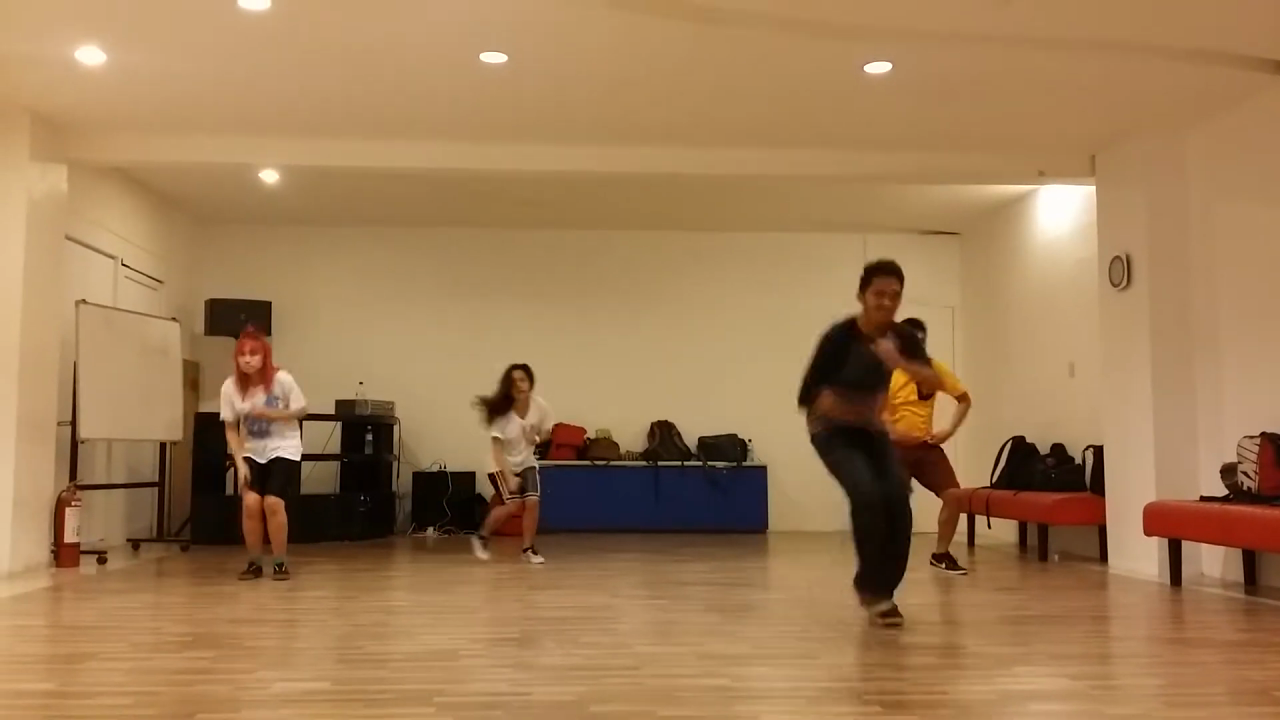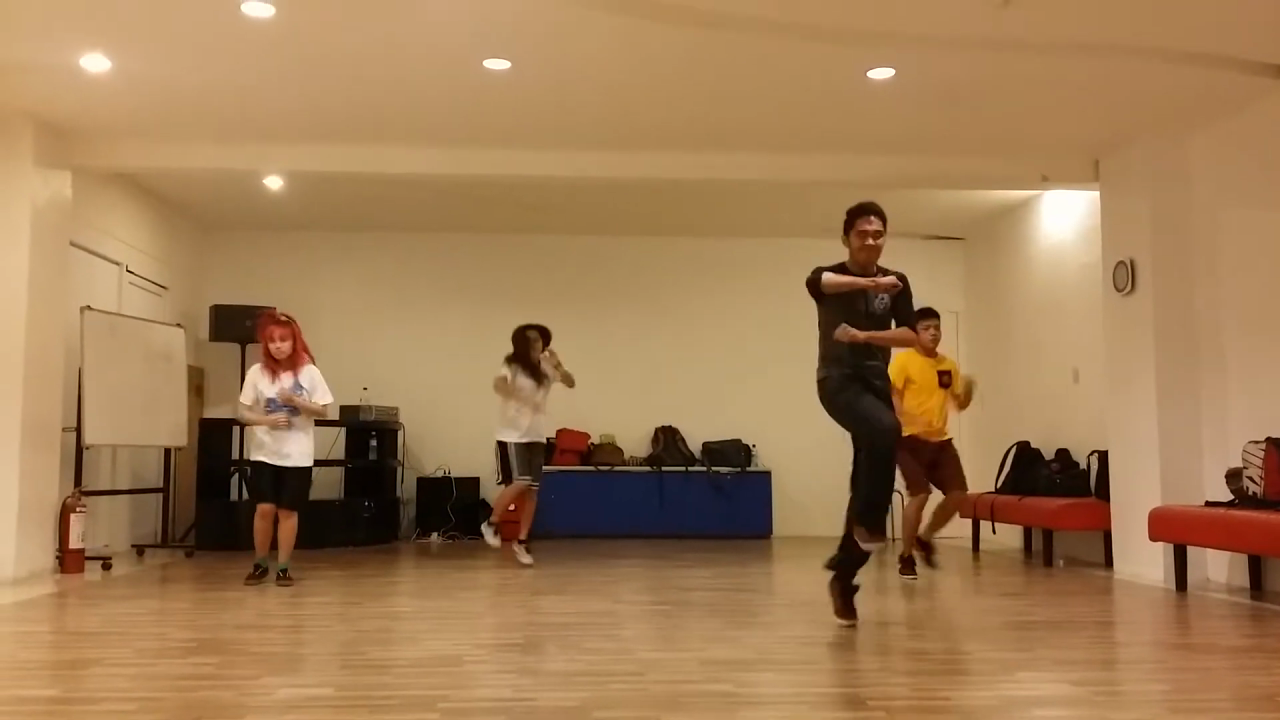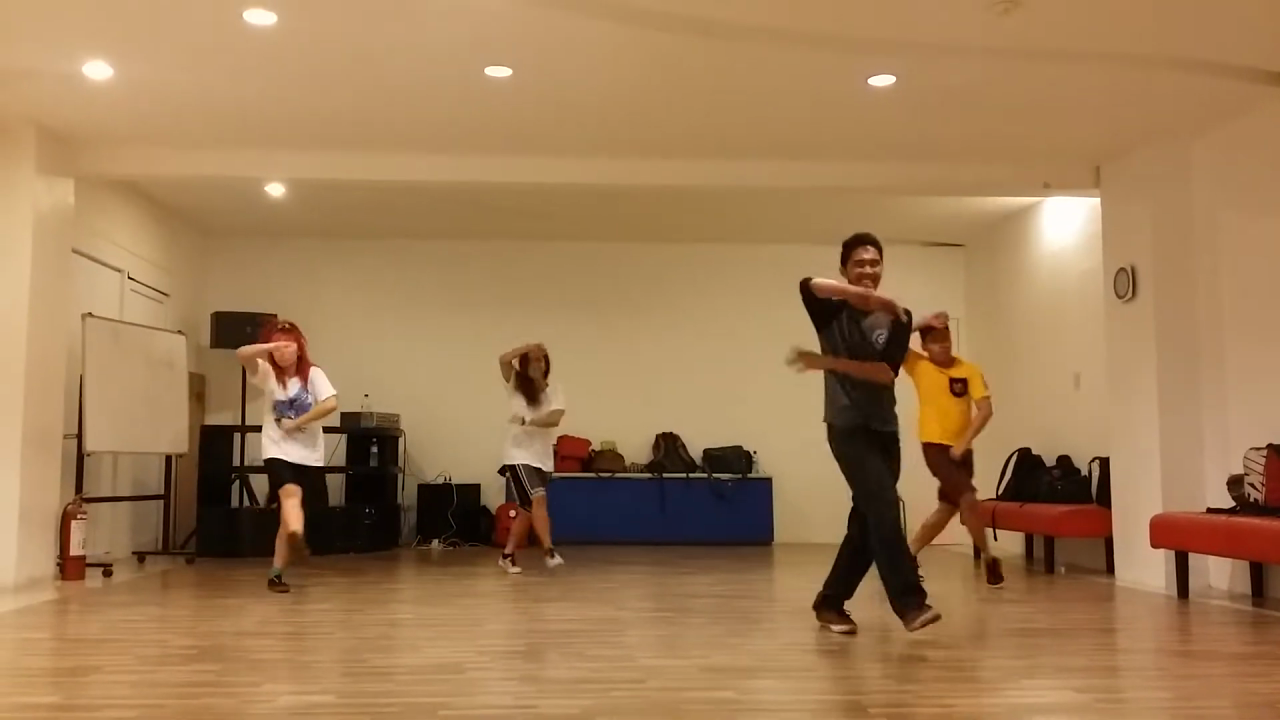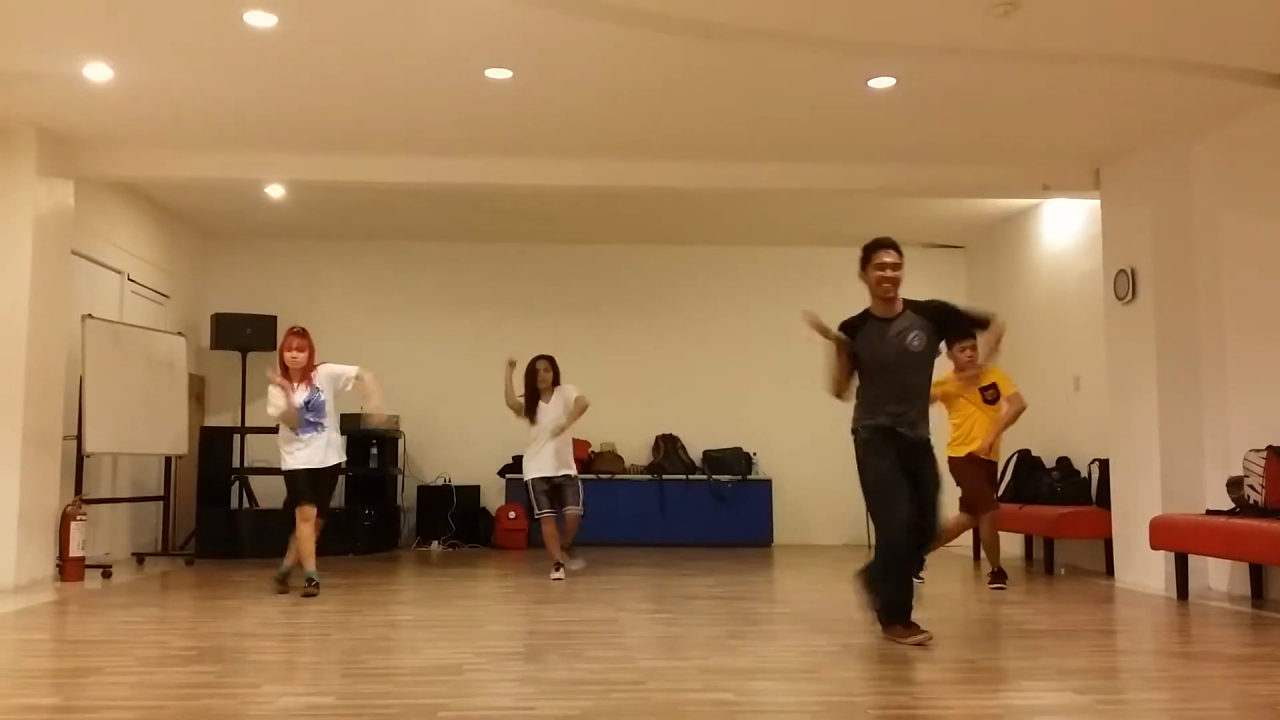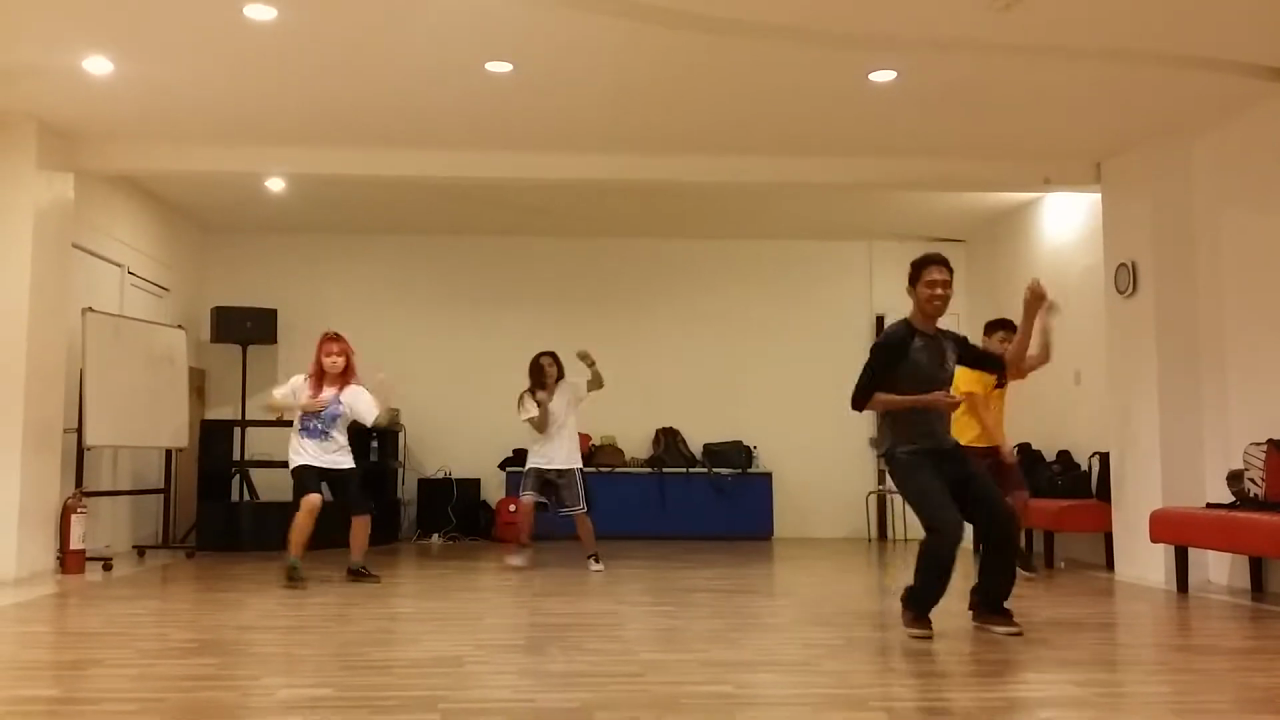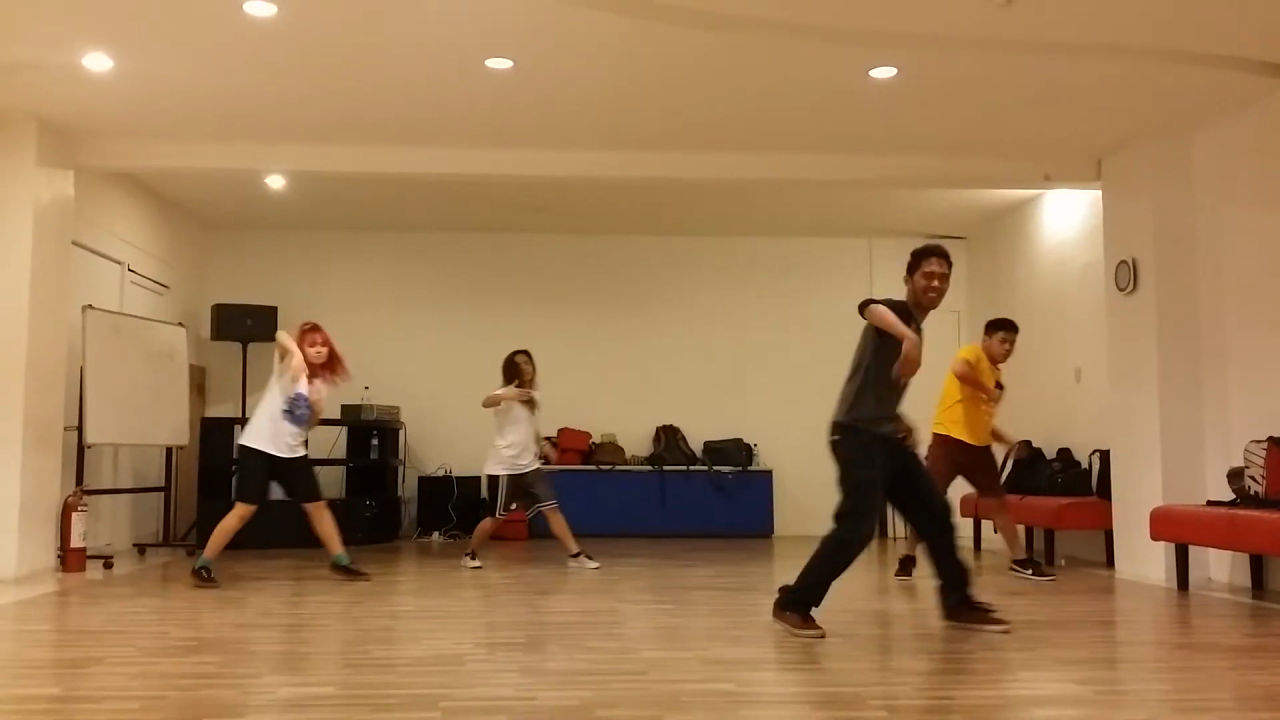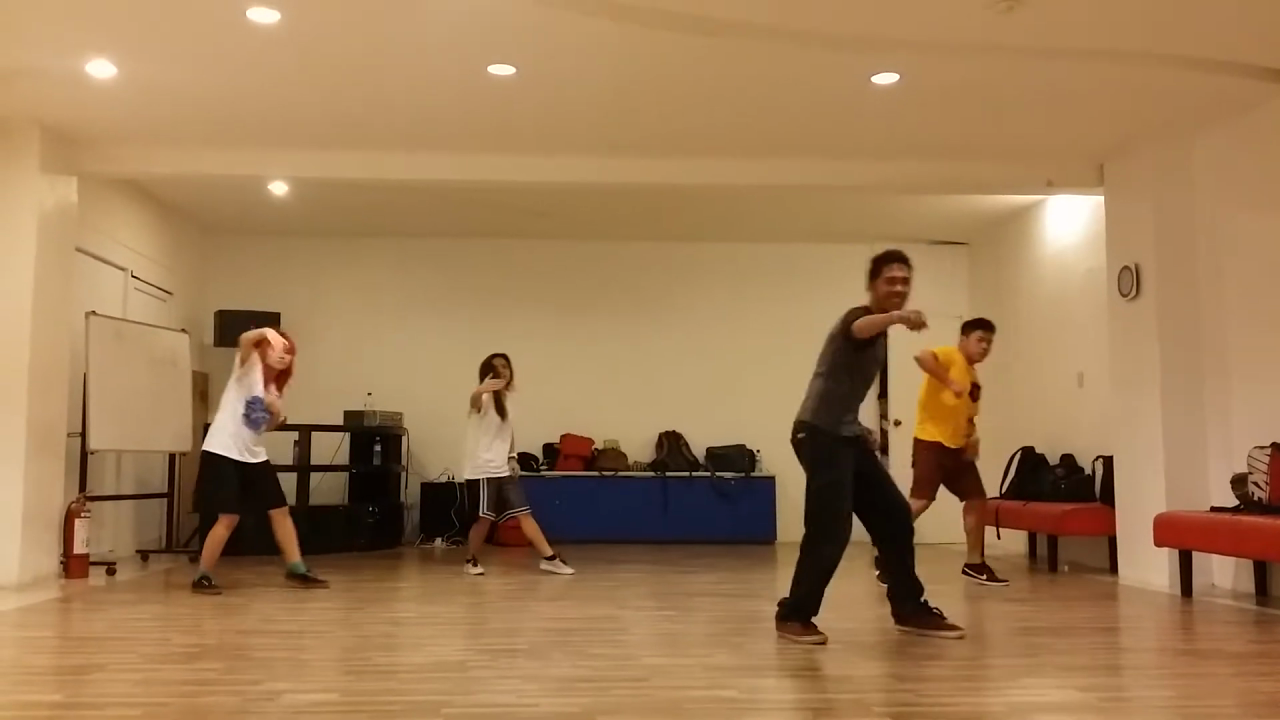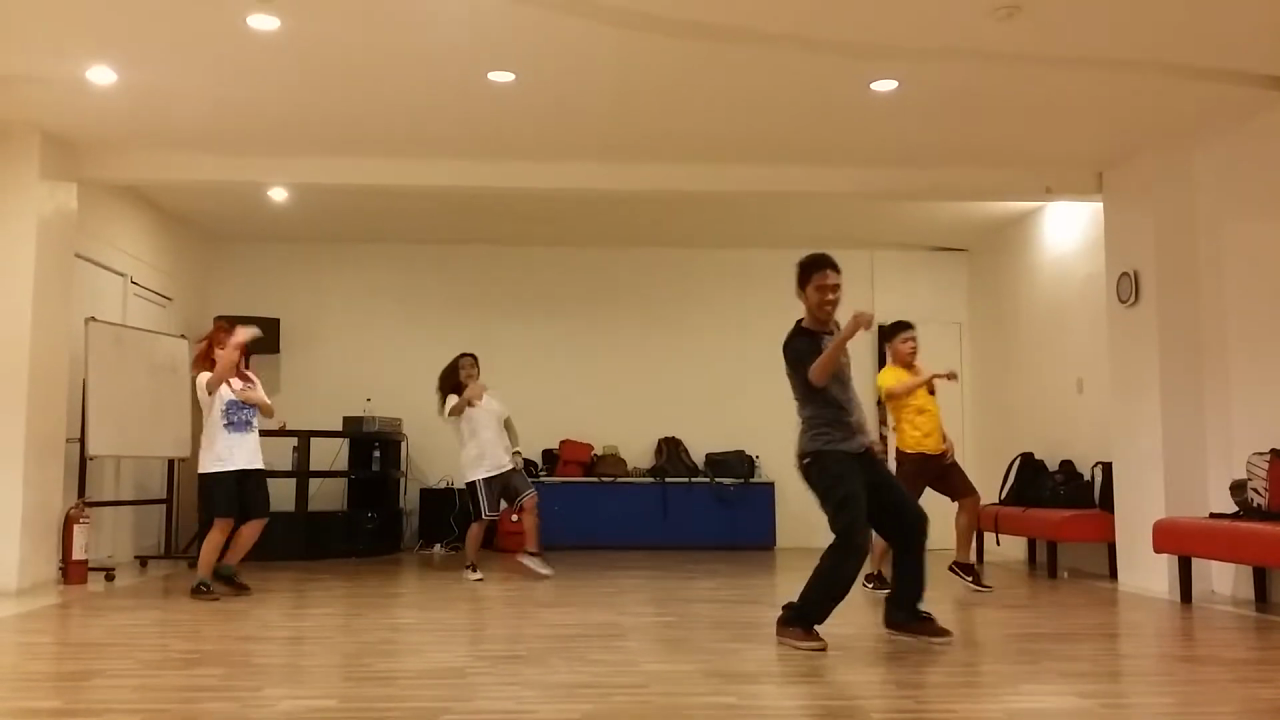
dt=0.3s
person 1, frame 1
left shoulder: (902, 336)
right shoulder: (839, 336)
left elbow: (930, 379)
right elbow: (808, 399)
left wrist: (900, 362)
right wrist: (863, 413)
left hip: (873, 431)
right hip: (833, 431)
left knee: (897, 506)
right knee: (868, 495)
left ankle: (883, 588)
right ankle: (870, 584)
person 1, frame 2
left shoulder: (896, 282)
right shoulder: (832, 279)
left elbow: (910, 336)
right elbow: (820, 283)
left wrist: (862, 335)
right wrist: (870, 283)
left hip: (876, 383)
right hip: (838, 381)
right knee: (884, 429)
left ankle: (843, 578)
right ankle: (867, 519)
person 1, frame 3
left shoulder: (898, 318)
right shoulder: (831, 314)
left elbow: (885, 371)
right elbow: (810, 285)
left wrist: (826, 363)
right wrist: (868, 294)
left hip: (885, 428)
right hip: (848, 427)
left knee: (868, 522)
right knee: (883, 503)
left ankle: (830, 602)
right ankle: (908, 600)
person 1, frame 4
left shoulder: (930, 315)
right shoulder: (856, 329)
left elbow: (988, 322)
right elbow: (840, 392)
right wrist: (838, 349)
left hip: (916, 437)
right hip: (875, 437)
left knee: (923, 529)
right knee: (896, 522)
left ankle: (877, 578)
right ankle: (895, 615)
person 1, frame 5
left shoulder: (953, 342)
right shoulder: (896, 340)
left elbow: (1005, 366)
right elbow: (862, 399)
left wrist: (1029, 313)
right wrist: (925, 400)
left hip: (945, 449)
right hip: (909, 454)
left knee: (1000, 519)
right knee: (947, 526)
left ankle: (988, 605)
right ankle: (917, 606)
person 1, frame 6
left shoulder: (912, 329)
right shoulder: (895, 313)
right elbow: (869, 307)
left wrist: (899, 423)
right wrist: (907, 336)
left hip: (886, 436)
right hip: (855, 434)
left knee: (935, 513)
right knee: (856, 527)
left ankle: (958, 602)
right ankle: (793, 605)
person 1, frame 7
left shoulder: (877, 331)
right shoulder: (862, 318)
right elbow: (860, 329)
right wrist: (896, 318)
left hip: (846, 436)
right hip: (820, 434)
left knee: (895, 517)
right knee: (832, 528)
left ankle: (909, 607)
right ankle: (794, 614)
person 1, frame 8
left shoulder: (834, 333)
right shoulder: (798, 342)
right elbow: (817, 379)
left wrist: (863, 434)
right wrist: (849, 334)
left hip: (858, 451)
right hip: (826, 455)
left knee: (910, 522)
right knee: (853, 542)
left ankle: (903, 612)
right ankle: (796, 620)
person 2, frame 1
left shoulder: (281, 380)
right shoulder: (231, 386)
left elbow: (301, 411)
right elbow: (229, 429)
left wrist: (270, 415)
right wrist: (239, 462)
left hip: (283, 451)
right hip: (250, 453)
left knee: (273, 504)
right knee: (250, 506)
left ankle: (280, 563)
right ankle: (254, 562)
person 2, frame 2
left shoulder: (309, 371)
right shoulder: (257, 373)
left elbow: (323, 412)
right elbow: (244, 413)
left wrist: (297, 402)
right wrist: (266, 420)
left hip: (297, 456)
right hip: (264, 453)
left knee: (288, 512)
right knee: (265, 510)
left ankle: (283, 568)
right ankle: (260, 565)
person 2, frame 3
left shoulder: (313, 374)
right shoulder: (267, 373)
left elbow: (331, 404)
right elbow: (242, 355)
left wrist: (297, 423)
right wrist: (270, 347)
left hip: (310, 455)
right hip: (278, 452)
left knee: (288, 514)
right knee: (291, 494)
left ankle: (276, 573)
right ankle: (297, 537)
person 2, frame 4
left shoulder: (326, 373)
right shoulder: (278, 388)
left elbow: (362, 374)
right elbow: (290, 422)
left wrist: (374, 398)
right wrist: (285, 397)
left hip: (329, 458)
right hip: (297, 460)
left knee: (316, 518)
right knee: (306, 513)
left ankle: (285, 571)
right ankle: (311, 577)
person 2, frame 5
left shoulder: (354, 392)
right shoulder: (303, 382)
left elbow: (379, 421)
right elbow: (272, 402)
right wrist: (300, 405)
left hip: (341, 461)
right hip: (306, 459)
left knee: (361, 515)
right knee: (311, 503)
left ankle: (356, 567)
right ankle: (293, 564)
person 2, frame 6
left shoulder: (322, 382)
right shoulder: (290, 362)
right elbow: (280, 336)
left wrist: (317, 407)
right wrist: (294, 350)
left hip: (293, 452)
right hip: (259, 446)
left knee: (317, 506)
right knee: (245, 508)
left ankle: (340, 562)
right ankle: (203, 565)
person 2, frame 7
left shoulder: (276, 385)
right shoulder: (248, 366)
right elbow: (245, 339)
left wrist: (276, 412)
right wrist: (268, 333)
left hip: (255, 456)
right hip: (223, 453)
left knee: (280, 512)
right knee: (229, 519)
left ankle: (297, 569)
right ankle: (202, 577)
person 2, frame 8
left shoulder: (249, 379)
right shoulder: (206, 379)
left elbow: (269, 413)
right elbow: (215, 381)
left wrist: (258, 400)
right wrist: (234, 342)
left hip: (250, 463)
right hip: (218, 464)
left knee: (257, 519)
right knee: (222, 524)
left ankle: (226, 570)
right ankle: (201, 582)
person 3, frame 1
left shoulder: (937, 371)
left elbow: (965, 399)
left wrist: (950, 430)
right wrist: (891, 431)
left hip: (927, 445)
right hip: (895, 445)
left knee: (953, 495)
left ankle: (941, 554)
person 3, frame 2
left shoulder: (949, 365)
right shoulder: (903, 360)
left elbow: (960, 404)
right elbow: (889, 396)
left wrist: (968, 391)
right wrist: (910, 421)
left hip: (940, 440)
right hip: (911, 439)
left knee: (957, 495)
right knee: (919, 495)
left ankle: (924, 539)
right ankle: (906, 556)
person 3, frame 3
left shoulder: (970, 370)
right shoulder: (919, 366)
left elbow: (985, 410)
left wrist: (964, 441)
right wrist: (925, 324)
left hip: (961, 450)
right hip: (935, 447)
left knee: (949, 507)
right knee: (968, 499)
left ankle: (909, 554)
right ankle: (990, 560)
person 3, frame 4
left shoulder: (995, 375)
right shoulder: (947, 383)
left elbow: (1019, 404)
left wrist: (994, 433)
left hip: (988, 458)
right hip: (964, 458)
left knee: (971, 517)
right knee: (989, 513)
right ankle: (996, 570)
person 3, frame 5
left shoulder: (1005, 368)
right shoulder: (968, 368)
left elbow: (1042, 358)
right elbow: (979, 411)
left wrist: (1044, 320)
right wrist: (1003, 443)
left hip: (994, 446)
right hip: (967, 446)
left knee: (1019, 496)
left ankle: (1017, 551)
person 3, frame 6
left shoulder: (996, 377)
right shoulder: (972, 354)
right elbow: (959, 369)
left wrist: (1007, 440)
right wrist: (987, 392)
left hip: (979, 446)
right hip: (948, 440)
left knee: (1000, 500)
left ankle: (1021, 560)
right ankle: (909, 556)
person 3, frame 7
left shoulder: (973, 377)
right shoulder: (947, 357)
right elbow: (921, 357)
left wrist: (973, 437)
right wrist: (948, 384)
left hip: (957, 447)
right hip: (930, 443)
left knee: (977, 500)
right knee: (919, 503)
left ankle: (975, 564)
person 3, frame 8
left shoulder: (919, 373)
right shoulder: (888, 376)
right elbow: (895, 392)
left wrist: (946, 439)
right wrist: (930, 376)
left hip: (938, 453)
right hip: (913, 455)
left knee: (970, 500)
left ankle: (962, 563)
right ankle: (873, 574)
person 4, frame 1
left shoulder: (539, 407)
right shoulder: (500, 413)
left elbow: (546, 432)
right elbow: (497, 448)
left wrist: (537, 438)
right wrist: (508, 476)
left hip: (527, 463)
right hip: (503, 465)
left knee: (533, 502)
right knee: (512, 503)
left ankle: (528, 548)
right ankle: (481, 536)
person 4, frame 2
left shoulder: (547, 365)
right shoulder: (512, 365)
left elbow: (571, 383)
right elbow: (499, 385)
left wrist: (558, 365)
right wrist: (522, 398)
left hip: (536, 436)
right hip: (512, 435)
left knee: (532, 490)
right knee: (519, 484)
left ankle: (522, 541)
right ankle: (491, 523)
person 4, frame 3
left shoulder: (553, 390)
right shoulder: (516, 384)
left elbow: (554, 420)
right elbow: (504, 360)
left wrist: (525, 420)
right wrist: (528, 348)
left hip: (542, 458)
right hip: (518, 455)
left knee: (527, 509)
right knee: (537, 500)
left ankle: (507, 555)
right ankle: (550, 551)
person 4, frame 4
left shoulder: (566, 392)
right shoulder: (528, 402)
left elbow: (583, 403)
right elbow: (511, 403)
left wrist: (566, 422)
right wrist: (509, 371)
left hip: (564, 467)
right hip: (537, 468)
left knee: (572, 514)
right knee: (547, 517)
left ankle: (565, 548)
right ankle: (558, 563)
person 4, frame 5
left shoulder: (569, 387)
right shoulder: (529, 398)
left elbow: (597, 384)
right elbow: (540, 428)
left wrist: (590, 364)
right wrist: (542, 408)
left hip: (568, 462)
right hip: (539, 462)
left knee: (580, 514)
right knee: (526, 503)
left ankle: (592, 556)
right ankle: (523, 547)
person 4, frame 6
left shoulder: (534, 395)
right shoulder: (508, 393)
right elbow: (486, 402)
left wrist: (542, 444)
right wrist: (507, 396)
left hip: (530, 465)
right hip: (504, 466)
left knee: (551, 509)
right knee: (497, 516)
left ankle: (576, 554)
right ankle: (470, 553)
person 4, frame 7
left shoulder: (507, 399)
right shoulder: (483, 398)
right elbow: (475, 403)
left wrist: (511, 457)
right wrist: (483, 389)
left hip: (504, 469)
right hip: (482, 469)
left knee: (524, 513)
right knee: (485, 517)
left ankle: (549, 558)
right ankle: (471, 560)
person 4, frame 8
left shoulder: (490, 397)
right shoulder: (454, 399)
left elbow: (508, 424)
right elbow: (455, 411)
left wrist: (516, 451)
right wrist: (466, 397)
left hip: (506, 464)
right hip: (479, 469)
left knee: (530, 501)
right knee: (482, 518)
left ankle: (531, 553)
right ankle: (470, 566)
